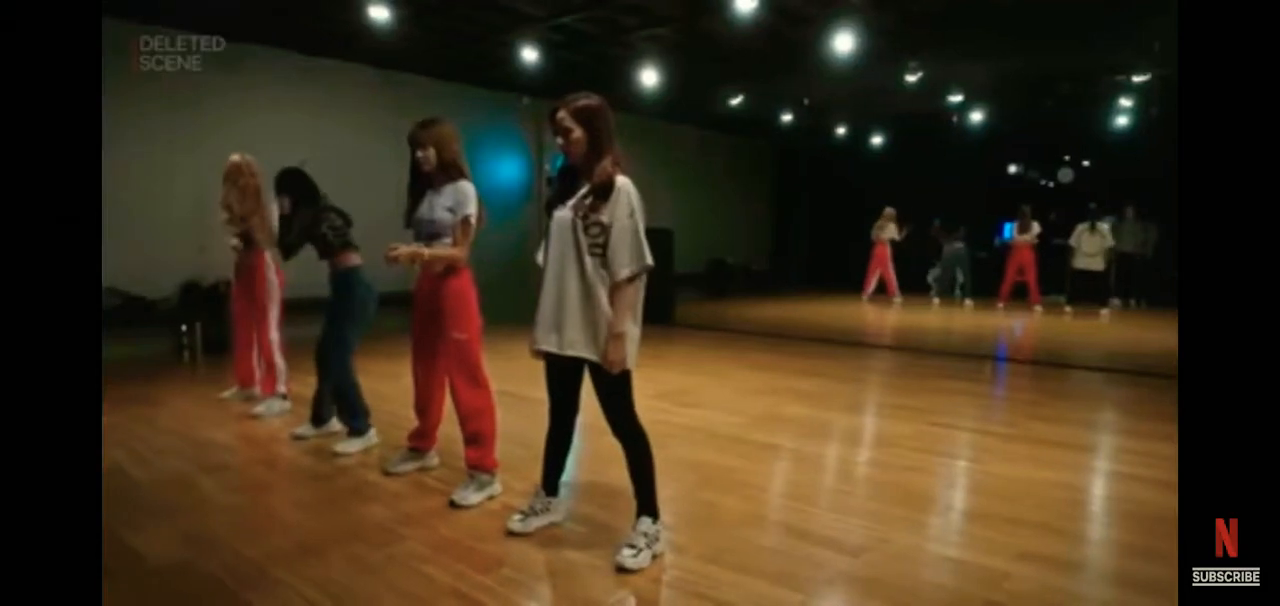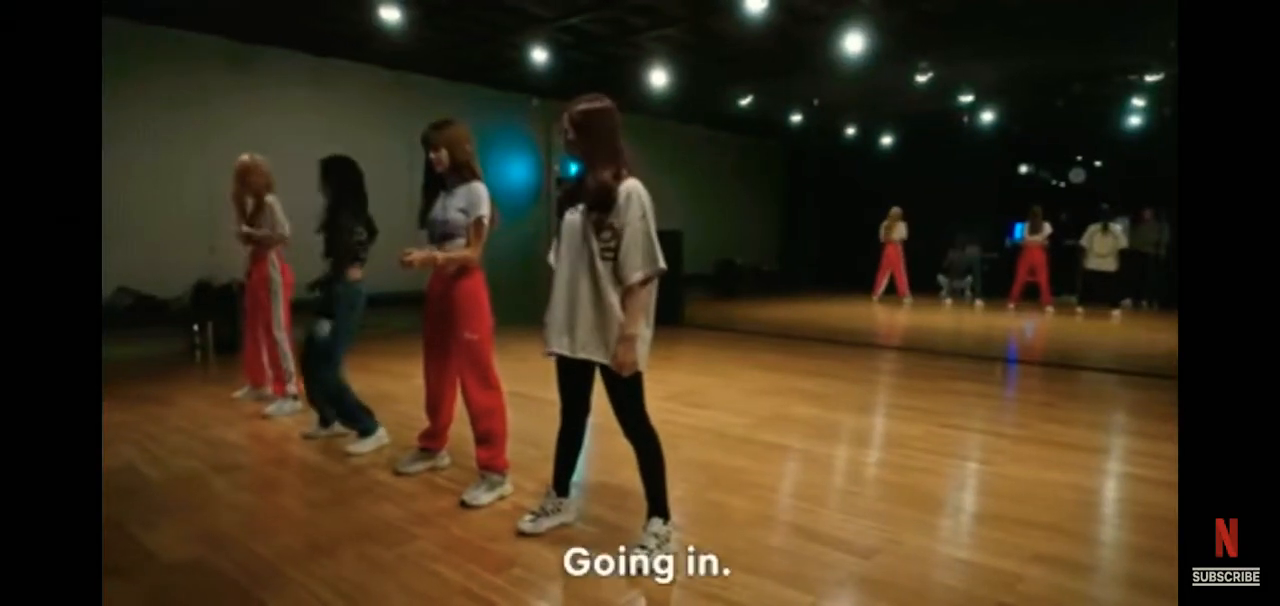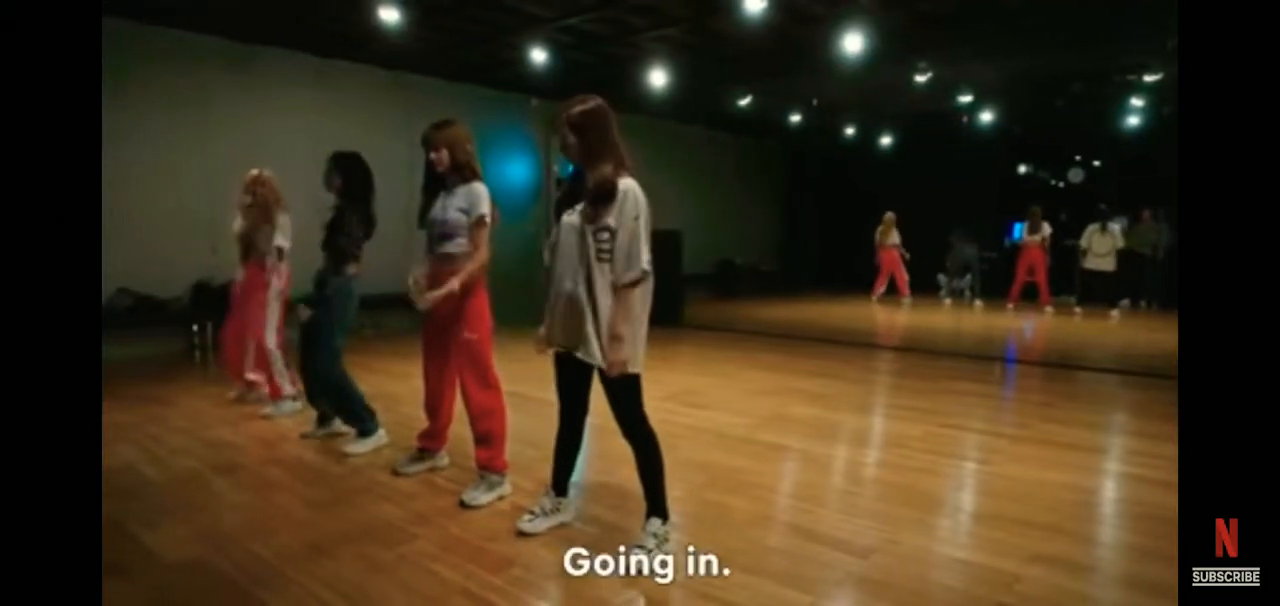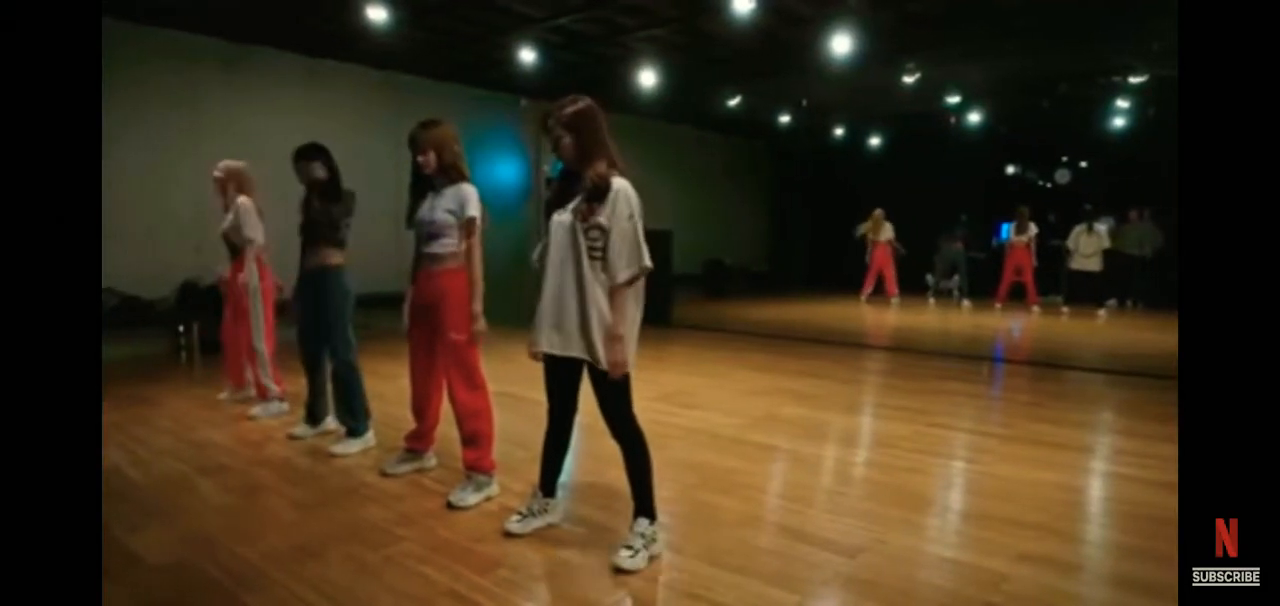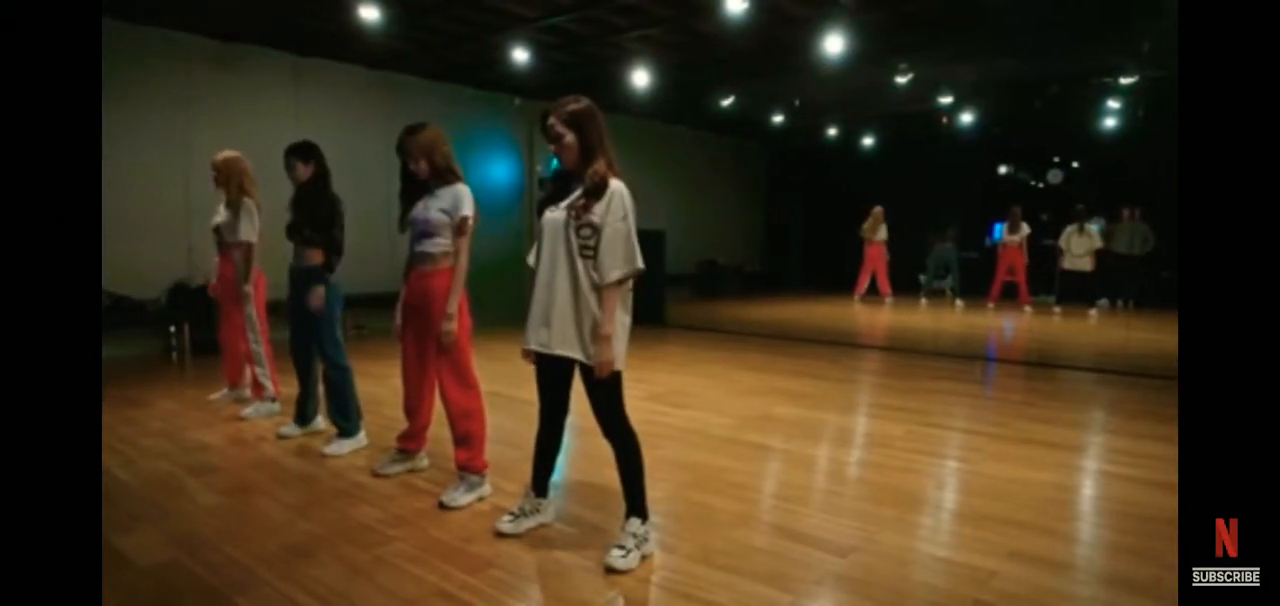
dt=0.7s
person 1, frame 1
left shoulder: (618, 190)
right shoulder: (565, 189)
left elbow: (628, 272)
right elbow: (552, 265)
left wrist: (618, 334)
right wrist: (541, 324)
left hip: (602, 333)
right hip: (562, 329)
left knee: (622, 422)
right knee: (560, 415)
left ankle: (649, 523)
right ankle: (549, 498)
person 1, frame 2
left shoulder: (629, 193)
right shoulder: (577, 192)
left elbow: (641, 274)
right elbow: (563, 265)
left wrist: (629, 336)
right wrist: (554, 323)
left hip: (612, 335)
right hip: (573, 330)
left knee: (633, 423)
right knee: (572, 416)
left ankle: (659, 523)
right ankle: (560, 499)
person 1, frame 3
left shoulder: (625, 192)
right shoulder: (575, 193)
left elbow: (631, 274)
right elbow: (560, 267)
left wrist: (619, 336)
right wrist: (548, 321)
left hip: (607, 335)
right hip: (570, 330)
left knee: (632, 423)
right knee: (570, 416)
left ankle: (658, 523)
right ankle: (558, 499)
person 1, frame 4
left shoulder: (617, 191)
left elbow: (626, 273)
right elbow: (552, 267)
left wrist: (618, 337)
right wrist: (540, 327)
left hip: (600, 334)
right hip: (561, 331)
left knee: (621, 423)
right knee: (559, 417)
left ankle: (646, 525)
right ankle: (547, 500)
person 1, frame 5
left shoulder: (612, 193)
right shoulder: (559, 193)
left elbow: (615, 273)
right elbow: (544, 267)
left wrist: (605, 336)
right wrist: (533, 328)
left hip: (592, 334)
right hip: (553, 330)
left knee: (613, 423)
right knee: (550, 416)
left ankle: (638, 524)
right ankle: (537, 501)
person 2, frame 1
left shoulder: (461, 190)
right shoulder: (424, 191)
left elbow: (460, 253)
right elbow: (424, 245)
left wrist: (417, 254)
right wrist: (407, 253)
left hip: (453, 287)
right hip: (426, 285)
left knee: (466, 378)
right knee: (426, 372)
left ankle: (484, 471)
right ankle: (423, 447)
person 2, frame 2
left shoulder: (475, 191)
right shoulder: (438, 192)
left elbow: (473, 254)
right elbow: (438, 246)
left wrist: (432, 257)
right wrist: (422, 257)
left hip: (465, 288)
right hip: (438, 287)
left knee: (478, 379)
right knee: (437, 373)
left ankle: (495, 471)
right ankle: (433, 447)
person 2, frame 3
left shoulder: (475, 192)
right shoulder: (437, 193)
left elbow: (481, 256)
right elbow: (434, 250)
left wrist: (447, 289)
right wrist: (421, 273)
left hip: (465, 289)
right hip: (438, 289)
left knee: (478, 381)
right knee: (436, 375)
left ankle: (494, 472)
right ankle: (432, 447)
person 2, frame 4
left shoulder: (463, 192)
right shoulder: (425, 195)
left elbow: (474, 254)
right elbow: (419, 252)
left wrist: (476, 309)
right wrist: (409, 297)
left hip: (452, 289)
right hip: (424, 290)
left knee: (465, 382)
right knee: (423, 377)
left ankle: (482, 472)
right ankle: (420, 448)
person 2, frame 5
left shoulder: (458, 193)
right shoulder: (418, 196)
left elbow: (462, 256)
right elbow: (413, 253)
left wrist: (451, 310)
right wrist: (401, 300)
left hip: (443, 288)
right hip: (416, 289)
left knee: (457, 382)
right knee: (415, 377)
left ankle: (474, 472)
right ankle: (412, 449)
person 3, frame 1
left shoulder: (308, 213)
right shoulder: (319, 211)
left elbow: (286, 251)
right elbow: (292, 248)
left wrist: (284, 216)
right wrist: (288, 217)
left hip: (352, 286)
right hip: (345, 285)
left knee: (338, 359)
right knee: (326, 355)
left ankle: (362, 430)
right ankle: (324, 419)
person 3, frame 2
left shoulder: (344, 216)
right shoulder: (345, 213)
left elbow: (341, 267)
left wrist: (326, 314)
right wrist: (321, 282)
left hip: (344, 295)
right hip: (343, 292)
left knee: (323, 367)
right knee: (314, 360)
left ankle: (370, 429)
right ankle: (330, 420)
person 3, frame 3
left shoulder: (350, 214)
right shoulder: (348, 211)
left elbow: (340, 262)
left wrist: (313, 302)
left hip: (337, 291)
right hip: (331, 289)
left knee: (326, 364)
right knee: (311, 359)
left ankle: (370, 430)
right ankle: (329, 418)
person 3, frame 4
left shoulder: (343, 198)
right shoulder: (313, 199)
left elbow: (325, 219)
left wrist: (318, 184)
right wrist: (300, 283)
left hip: (331, 279)
right hip: (310, 279)
left knee: (341, 355)
right knee: (311, 352)
left ankle: (360, 430)
right ankle: (318, 417)
person 3, frame 5
left shoulder: (329, 201)
right shoulder: (302, 201)
left elbow: (336, 248)
right elbow: (299, 240)
left wrist: (321, 284)
left hip: (318, 281)
right hip: (298, 279)
left knee: (331, 354)
right knee: (301, 351)
left ankle: (352, 430)
right ankle: (308, 417)
person 4, frame 1
left shoulder: (264, 204)
right shoulder: (233, 203)
left elbow: (271, 241)
right elbow: (233, 234)
left wrist: (257, 219)
right wrist: (234, 240)
left hip: (263, 269)
right hip: (242, 268)
left knee: (267, 332)
right knee: (242, 329)
left ankle: (278, 395)
right ankle: (248, 384)
person 4, frame 2
left shoulder: (269, 201)
right shoulder: (249, 203)
left elbow: (282, 236)
right elbow: (247, 236)
left wrist: (251, 233)
right wrist: (245, 233)
left hip: (272, 269)
right hip: (255, 267)
left knee: (276, 331)
right knee: (254, 329)
left ankle: (289, 394)
right ankle: (259, 383)
person 4, frame 3
left shoulder: (277, 216)
right shoulder: (245, 216)
left elbow: (282, 253)
right elbow: (243, 250)
left wrist: (281, 283)
left hip: (267, 280)
right hip: (246, 279)
left knee: (264, 340)
right knee: (234, 336)
left ankle: (287, 397)
right ankle: (254, 384)
person 4, frame 4
left shoulder: (243, 203)
right shoulder: (231, 205)
left elbow: (255, 241)
left wrist: (247, 273)
left hip: (251, 274)
right hip: (239, 273)
left knee: (255, 337)
right knee: (233, 334)
left ankle: (274, 398)
person 4, frame 5
left shoulder: (245, 203)
right shoulder: (224, 204)
left elbow: (250, 246)
right elbow: (222, 246)
left wrist: (248, 282)
right wrist: (217, 277)
left hip: (243, 276)
right hip: (227, 275)
left knee: (253, 336)
right knee: (230, 335)
left ankle: (268, 397)
right ankle: (237, 385)
